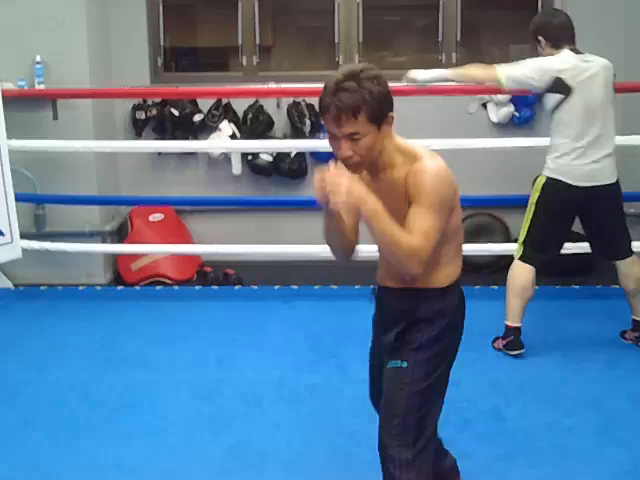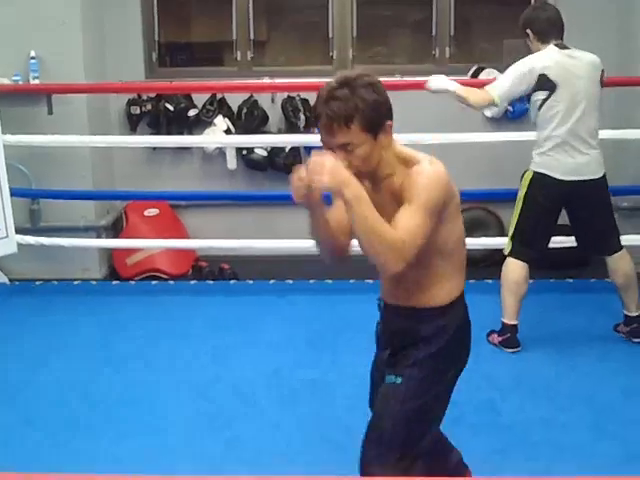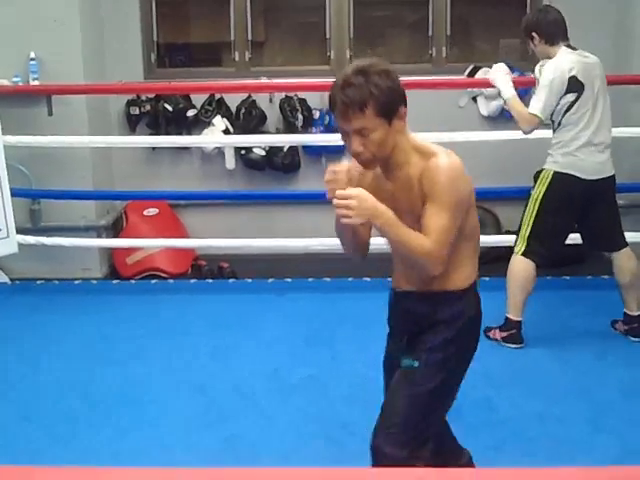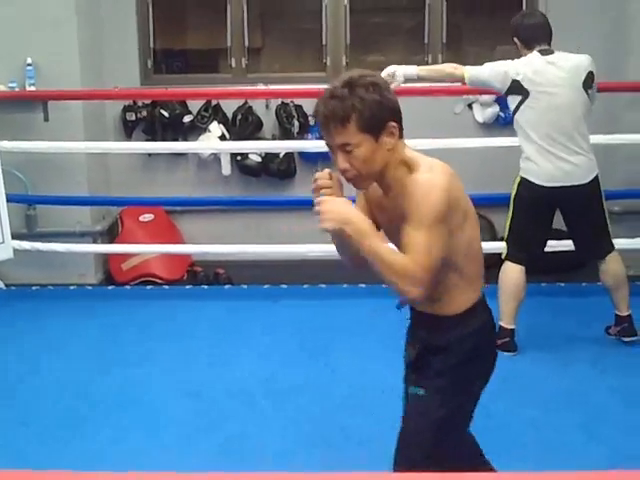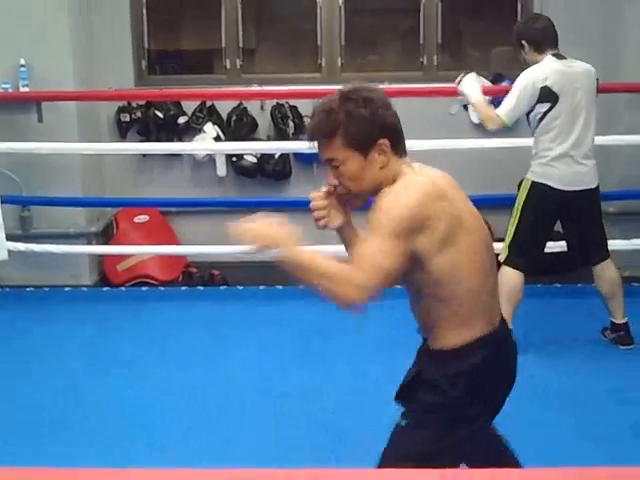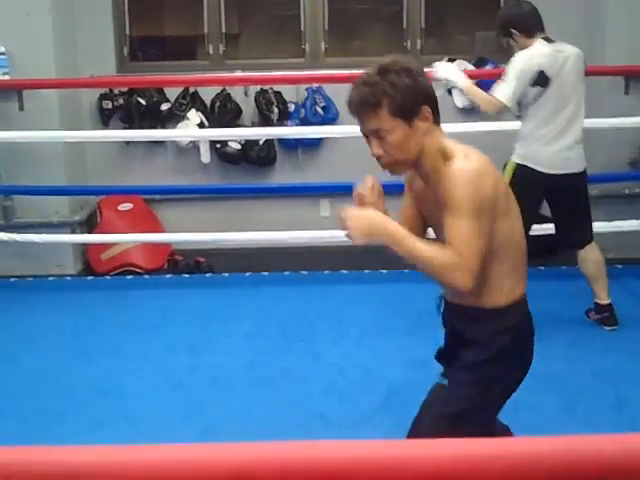
dt=0.4s
person 1, frame 1
left shoulder: (428, 172)
right shoulder: (354, 167)
left elbow: (415, 260)
right elbow: (343, 253)
left wrist: (366, 204)
right wrist: (333, 207)
left hip: (432, 311)
right hip: (390, 304)
left knee: (401, 439)
right knee: (389, 406)
person 1, frame 2
left shoulder: (425, 179)
right shoulder: (354, 173)
left elbow: (392, 258)
right elbow: (334, 254)
left wrist: (350, 189)
right wrist: (312, 207)
left hip: (435, 331)
right hip: (395, 321)
right knee: (391, 421)
person 1, frame 3
left shoulder: (442, 170)
right shoulder: (370, 168)
left elbow: (433, 262)
right elbow: (356, 251)
left wrist: (379, 214)
right wrist: (344, 201)
left hip: (448, 316)
right hip: (406, 308)
left knee: (393, 446)
right knee: (416, 414)
right ankle: (456, 469)
person 1, frame 4
left shoulder: (429, 184)
right shoulder: (373, 183)
left elbow: (413, 285)
right elbow: (357, 259)
left wrist: (354, 221)
right wrist: (341, 217)
left hip: (459, 340)
right hip: (427, 330)
left knee: (416, 467)
right knee: (441, 432)
right ankle: (480, 476)
person 1, frame 5
left shoulder: (406, 201)
right shoulder: (427, 182)
left elbow: (353, 289)
right elbow: (382, 269)
left wrist: (282, 240)
right wrist: (343, 227)
left hip: (462, 372)
right hip: (486, 349)
right knee: (471, 438)
person 1, frame 6
left shoulder: (469, 171)
right shoulder: (420, 171)
left elbow: (459, 275)
right elbow: (409, 238)
left wrist: (383, 228)
right wrist: (377, 213)
left hip: (493, 336)
right hip: (470, 323)
right knee: (464, 425)
person 2, frame 1
left shoulder: (548, 68)
right shoulder: (605, 67)
left elbow: (488, 75)
left wrist: (433, 74)
left hip: (562, 179)
right hip: (604, 178)
left knee: (528, 256)
left ankle: (512, 335)
person 2, frame 2
left shoulder: (531, 66)
right shoulder: (593, 63)
left elbow: (482, 100)
left wrist: (447, 84)
left hip: (548, 173)
right hip: (591, 172)
left knee: (519, 253)
left ankle: (507, 331)
person 2, frame 3
left shoulder: (555, 69)
right shoulder: (594, 62)
left elbow: (528, 123)
left wrist: (504, 86)
left hip: (565, 172)
right hip: (602, 171)
left knee: (528, 249)
left ankle: (511, 327)
person 2, frame 4
left shoulder: (513, 71)
right shoulder: (584, 64)
left elbow: (456, 72)
left wrist: (408, 70)
left hip: (538, 179)
right hip: (582, 176)
left knee: (516, 258)
right knee: (603, 251)
left ankle: (505, 334)
person 2, frame 5
left shoulder: (532, 78)
right shoulder: (587, 72)
left elbow: (494, 123)
left wrist: (473, 91)
left hip: (545, 182)
right hip: (585, 181)
left knee: (513, 261)
right knee: (598, 257)
right ankle: (620, 327)
person 2, frame 6
left shoulder: (527, 61)
right shoulder: (574, 54)
left elbow: (491, 106)
left wrist: (457, 77)
left hip: (533, 166)
right hip: (572, 165)
right knee: (582, 239)
right ankle: (604, 308)
